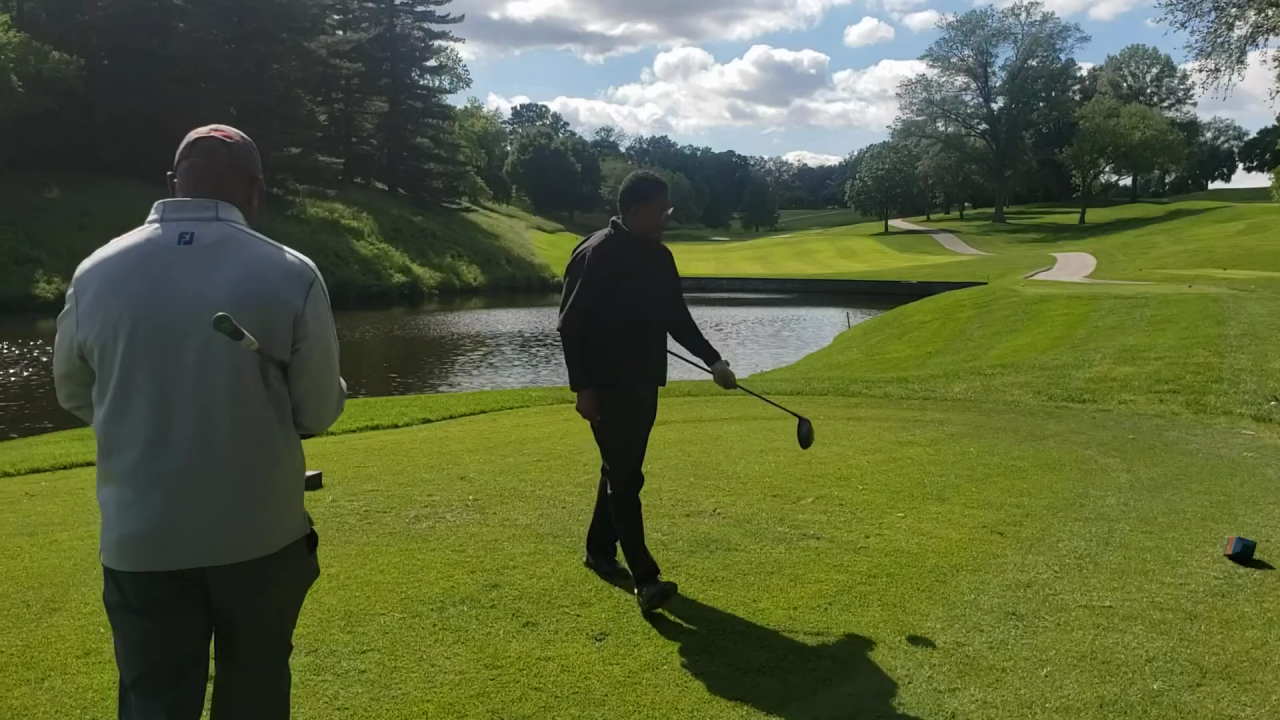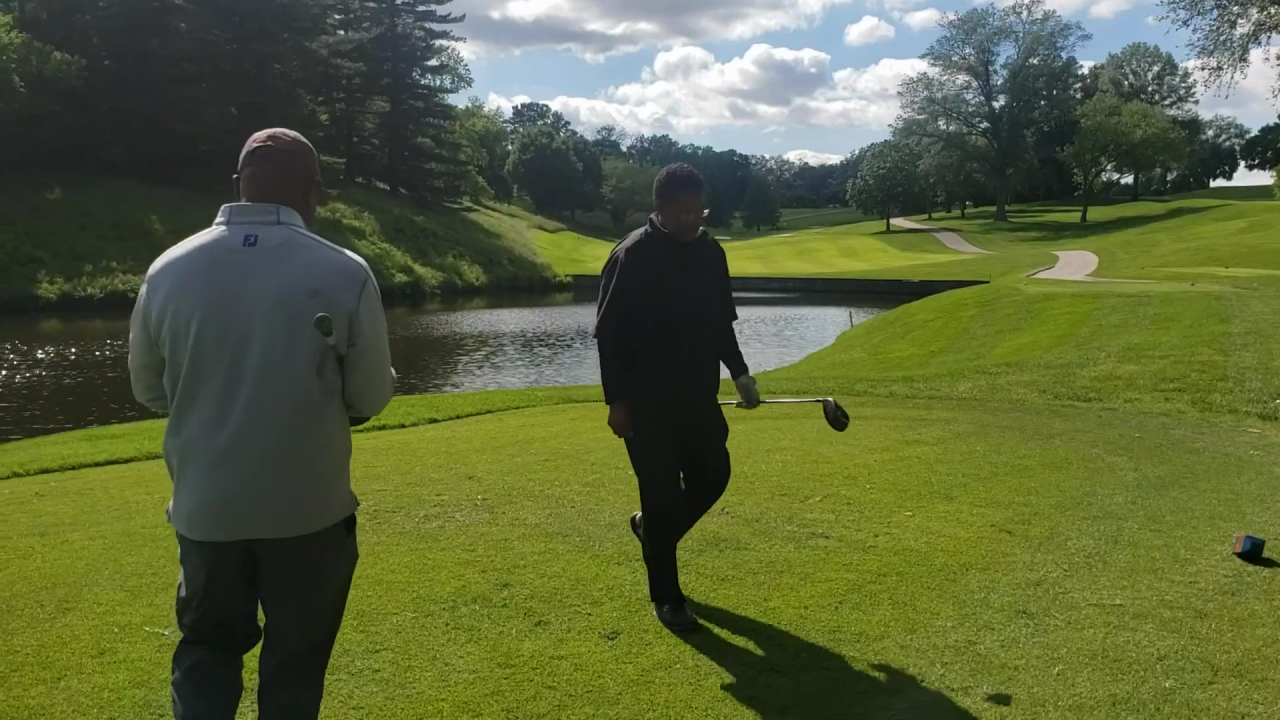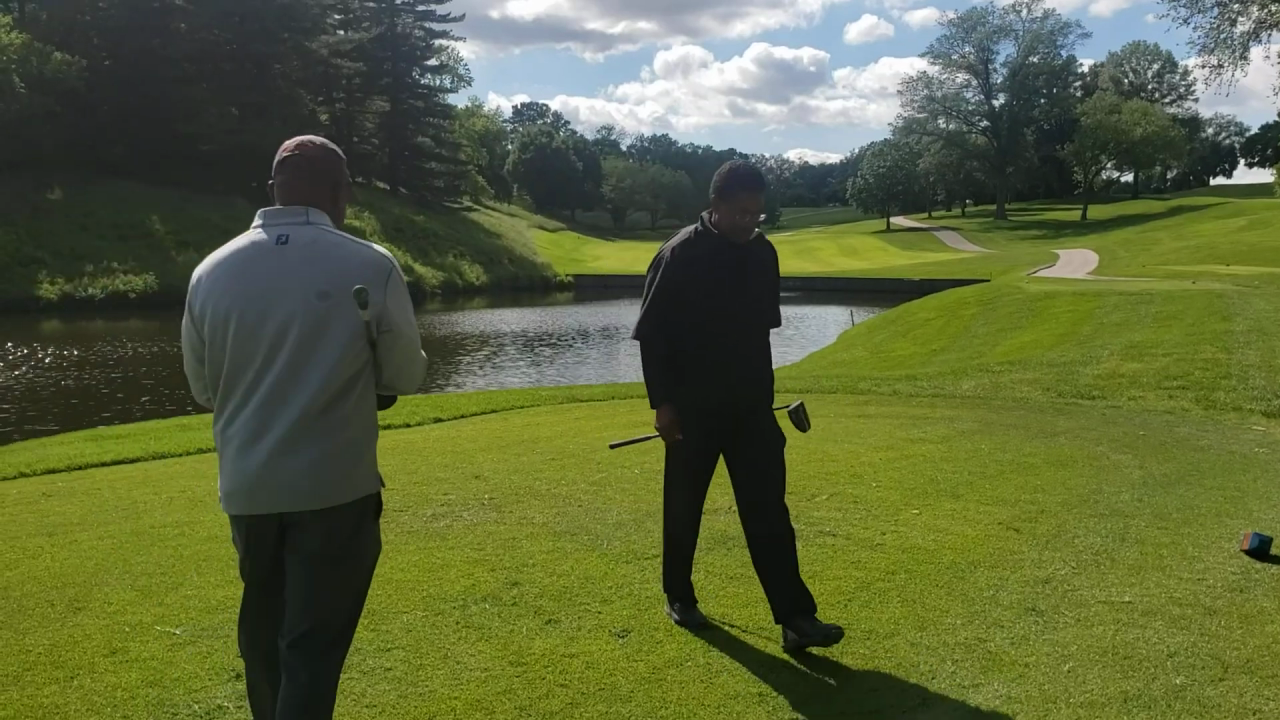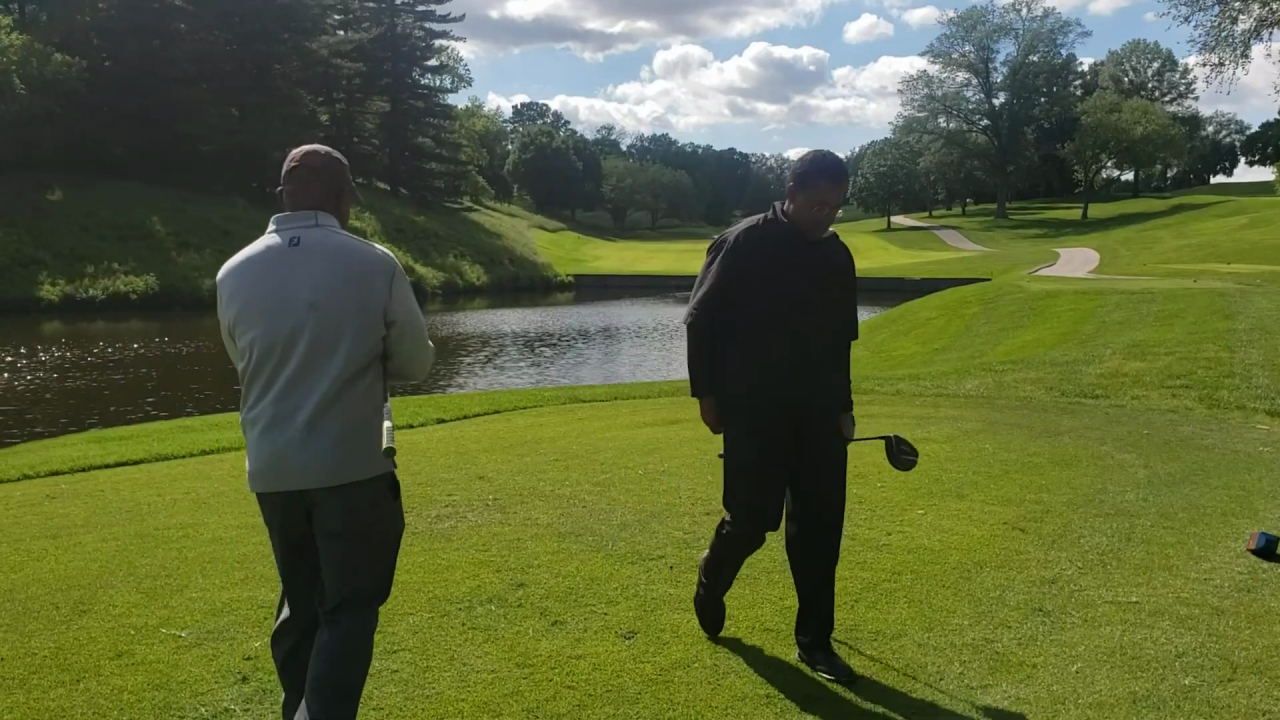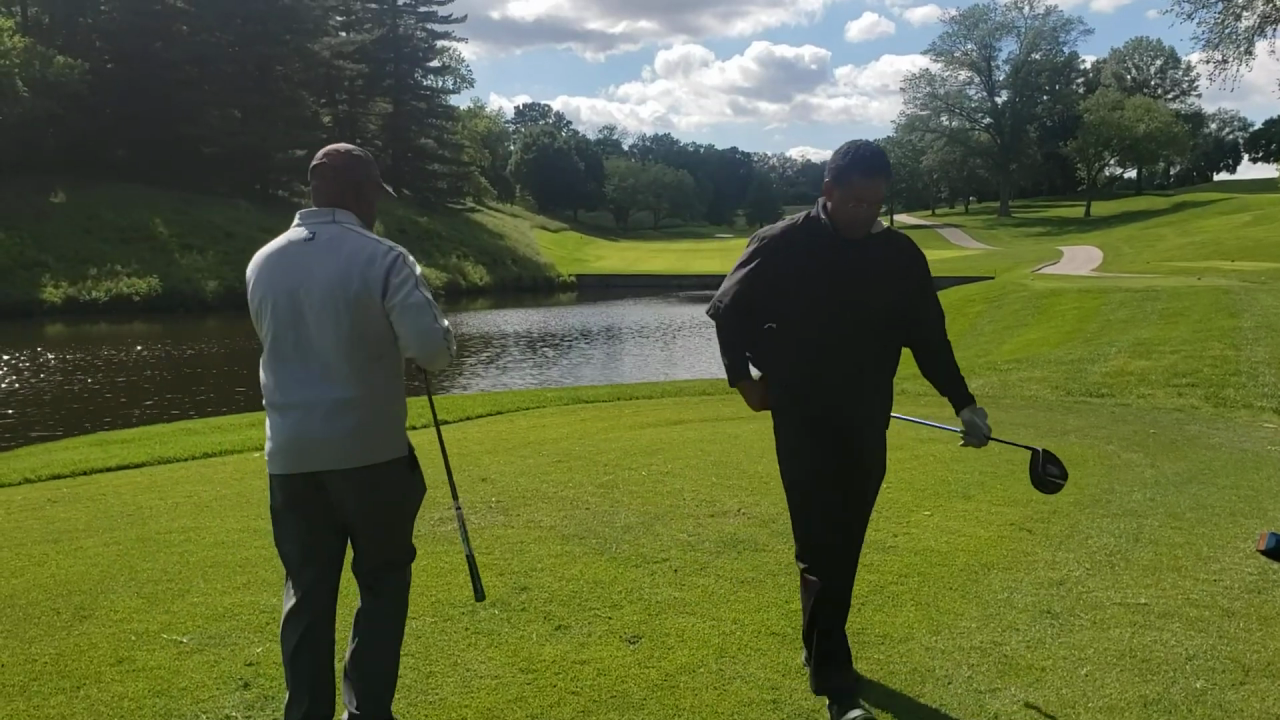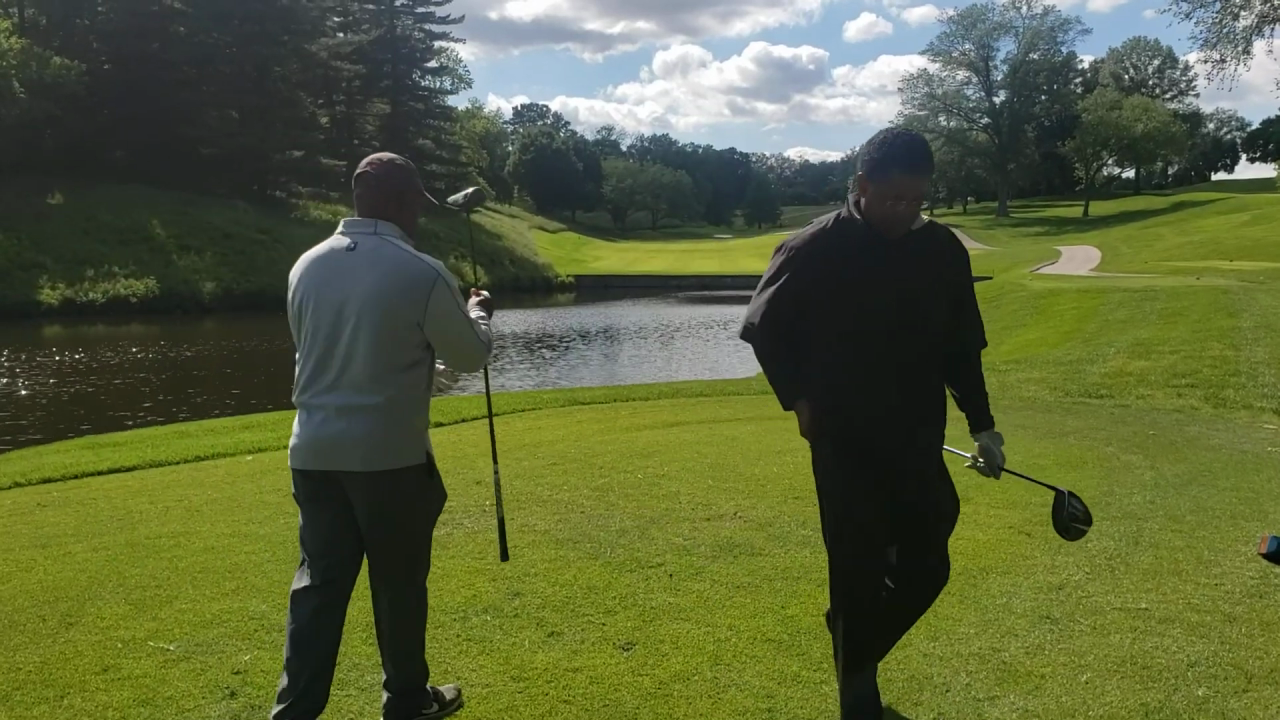
dt=0.3s
person 1, frame 1
left shoulder: (98, 273)
right shoulder: (290, 274)
left elbow: (76, 396)
right elbow: (319, 411)
left hip: (141, 537)
right hip: (260, 529)
person 1, frame 2
left shoulder: (169, 270)
right shoulder: (344, 274)
left elbow: (150, 389)
right elbow: (371, 396)
left hip: (205, 508)
right hip: (309, 508)
left knee: (208, 652)
right knee: (294, 666)
person 1, frame 3
left shoulder: (212, 272)
right shoulder: (370, 267)
left elbow: (204, 387)
right elbow: (405, 375)
left hip: (248, 485)
right hip: (336, 487)
left knee: (265, 622)
right knee: (313, 643)
person 1, frame 4
left shoulder: (235, 273)
right shoulder: (375, 265)
right elbow: (415, 363)
left hip: (273, 469)
right hip: (352, 469)
left knee: (300, 604)
right knee: (348, 614)
person 1, frame 5
left shoulder: (264, 262)
right shoulder: (383, 259)
right elbow: (433, 351)
right wrist: (438, 328)
left hip: (291, 455)
right hip: (370, 452)
left knee: (307, 593)
right knee: (383, 579)
person 1, frame 6
left shoulder: (307, 266)
right shoulder: (422, 274)
right elbow: (470, 355)
right wrist: (479, 313)
left hip: (315, 452)
right hip: (390, 455)
left knee: (319, 582)
right knee: (399, 582)
person 2, frame 1
left shoulder: (658, 255)
right shoulder: (595, 255)
left elbow: (677, 317)
right elbow: (572, 327)
left wrist: (712, 360)
right wrist: (583, 387)
left hip: (645, 382)
right hip: (609, 385)
left knee: (621, 468)
right knee: (625, 475)
left ankle: (600, 550)
right ankle: (644, 578)
person 2, frame 2
left shoulder: (709, 251)
right shoulder: (631, 257)
left elbow: (720, 321)
right elbow: (609, 334)
left wrist: (740, 373)
right wrist: (616, 400)
left hip: (698, 392)
right hip: (649, 397)
left knee: (712, 477)
right knee: (661, 493)
left ankle: (650, 526)
right ankle: (666, 596)
person 2, frame 3
left shoulder: (763, 254)
right shoulder: (680, 255)
right elbow: (652, 334)
right wrist: (663, 402)
left hip: (752, 403)
right hip: (694, 406)
left knee: (768, 507)
right knee: (684, 503)
left ankle: (795, 618)
right ankle: (678, 596)
person 2, frame 4
left shoulder: (837, 255)
right shoulder: (744, 245)
right elbow: (703, 323)
left wrist: (844, 406)
right wrist: (706, 393)
left hip: (817, 413)
right hip: (753, 411)
left knee: (820, 526)
right knee: (753, 519)
left ankle: (815, 641)
right ankle: (712, 579)
person 2, frame 5
left shoulder: (899, 254)
right shoulder: (782, 246)
left elbow: (928, 335)
right elbow: (728, 310)
left wrist: (963, 403)
right wrist: (744, 378)
left hip: (865, 424)
right hip: (803, 422)
left knee: (844, 544)
right knee: (822, 547)
left ankle: (822, 650)
person 2, frame 6
left shoulder: (943, 250)
right shoulder: (814, 250)
left elbow: (961, 345)
right elbow: (764, 328)
left wrist: (982, 425)
right wrist: (799, 400)
left hip: (918, 444)
right hip: (844, 445)
left knee: (926, 571)
right knee: (858, 578)
left ankle: (857, 650)
